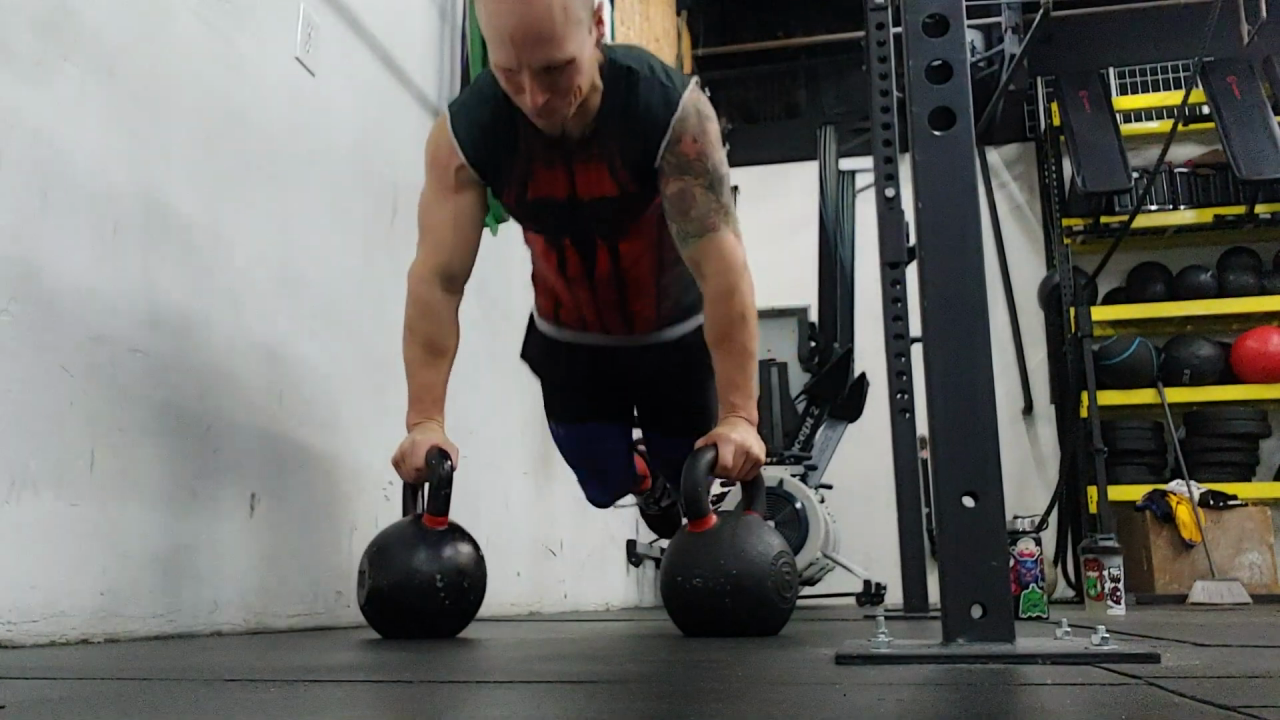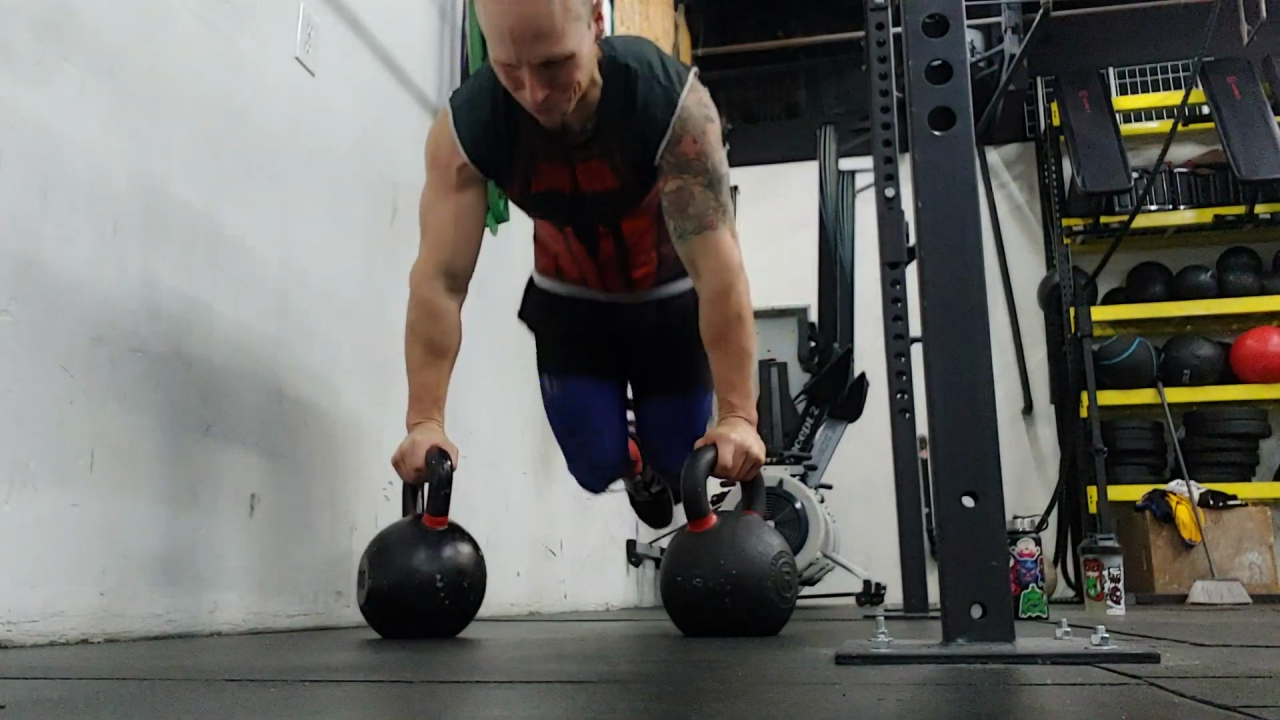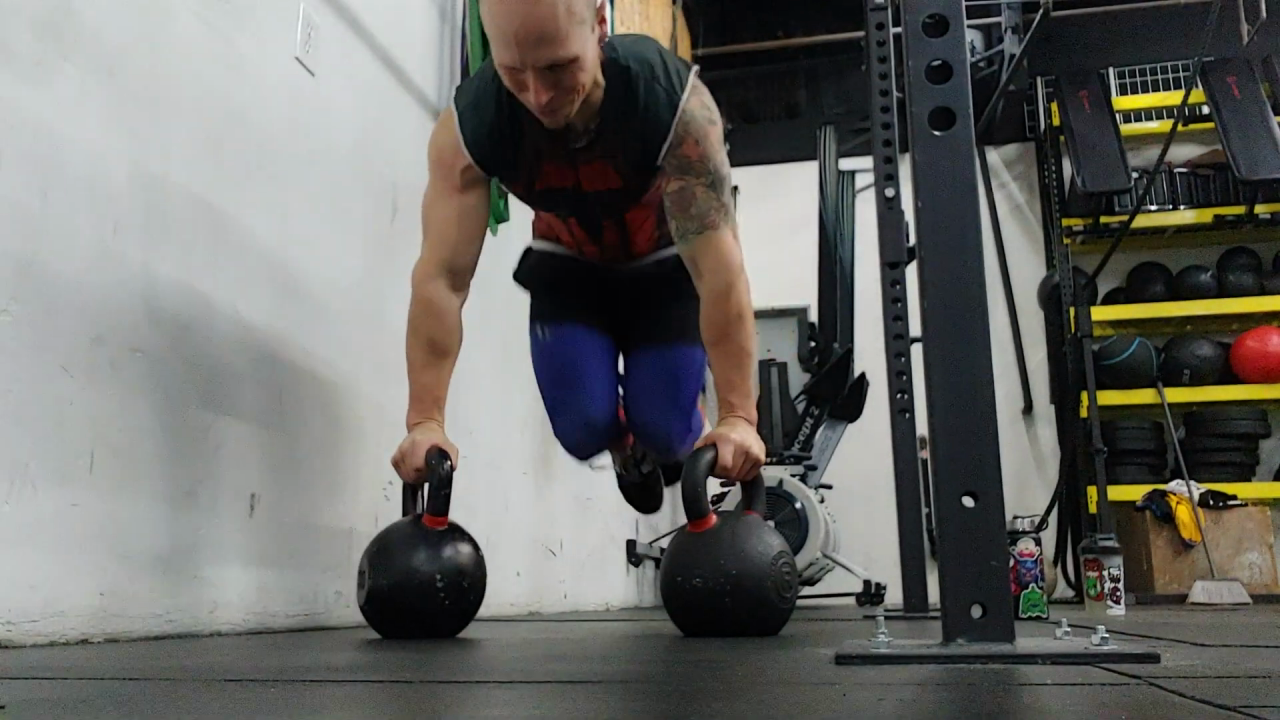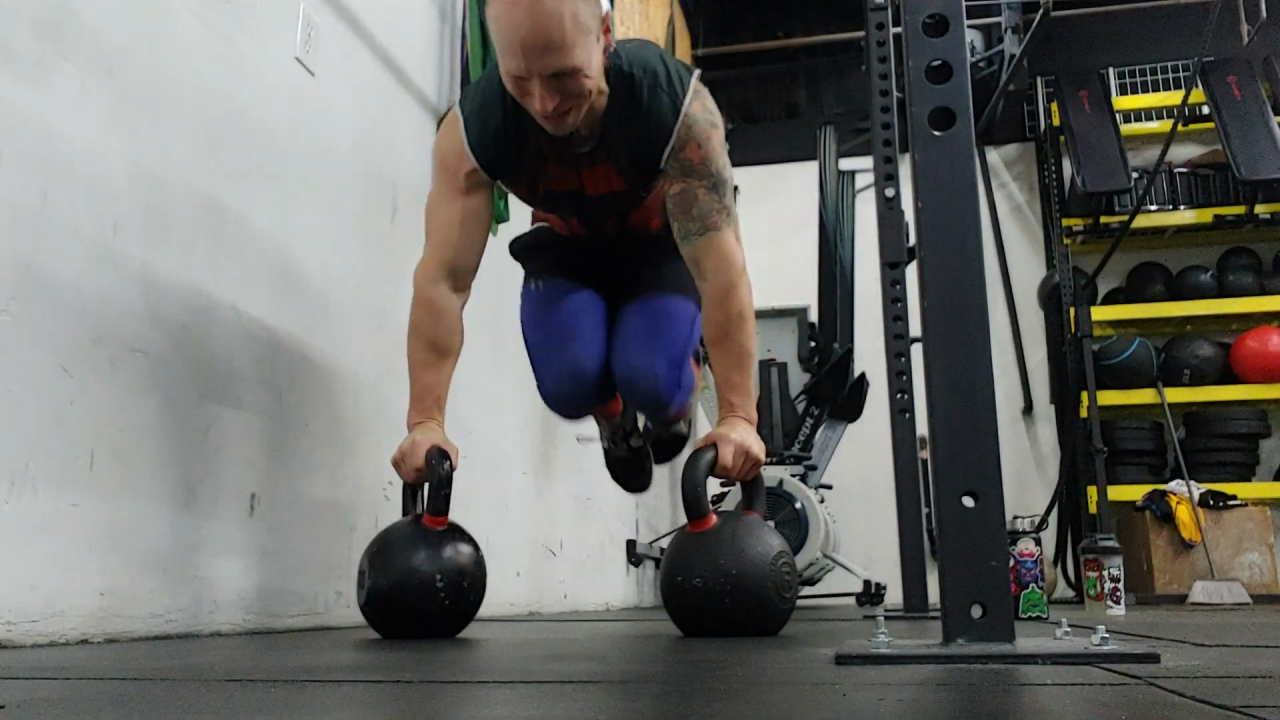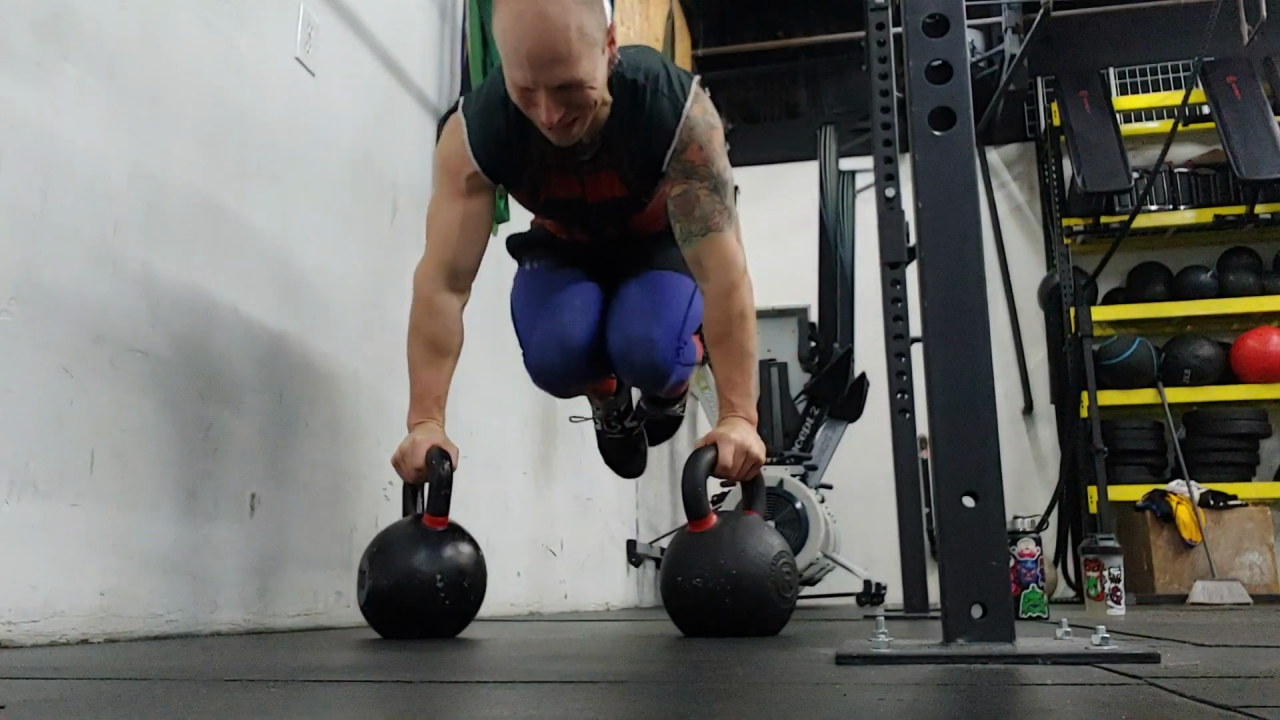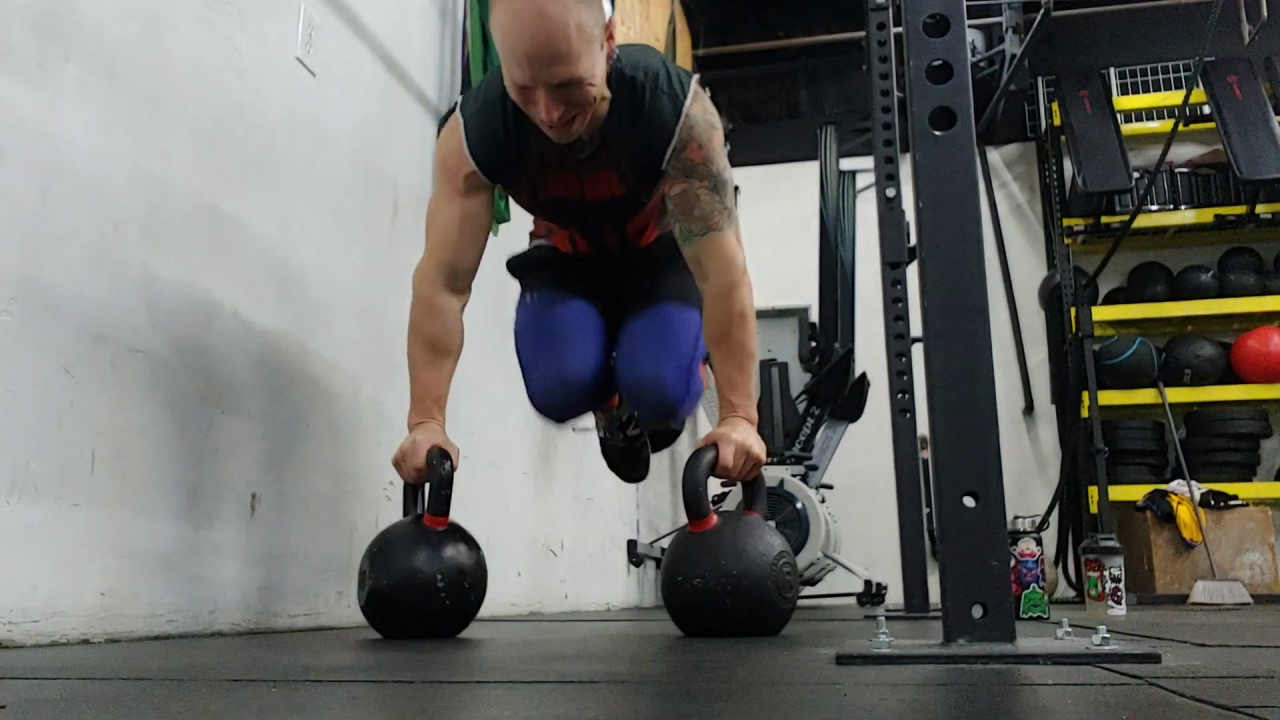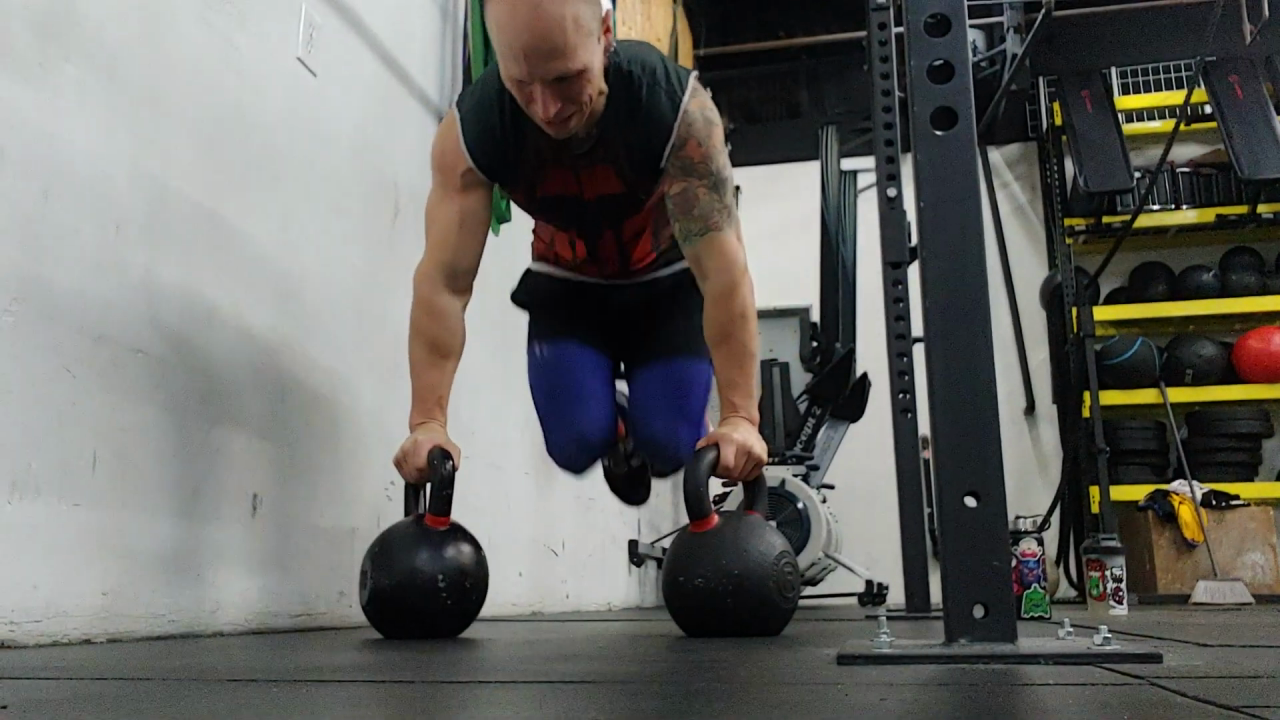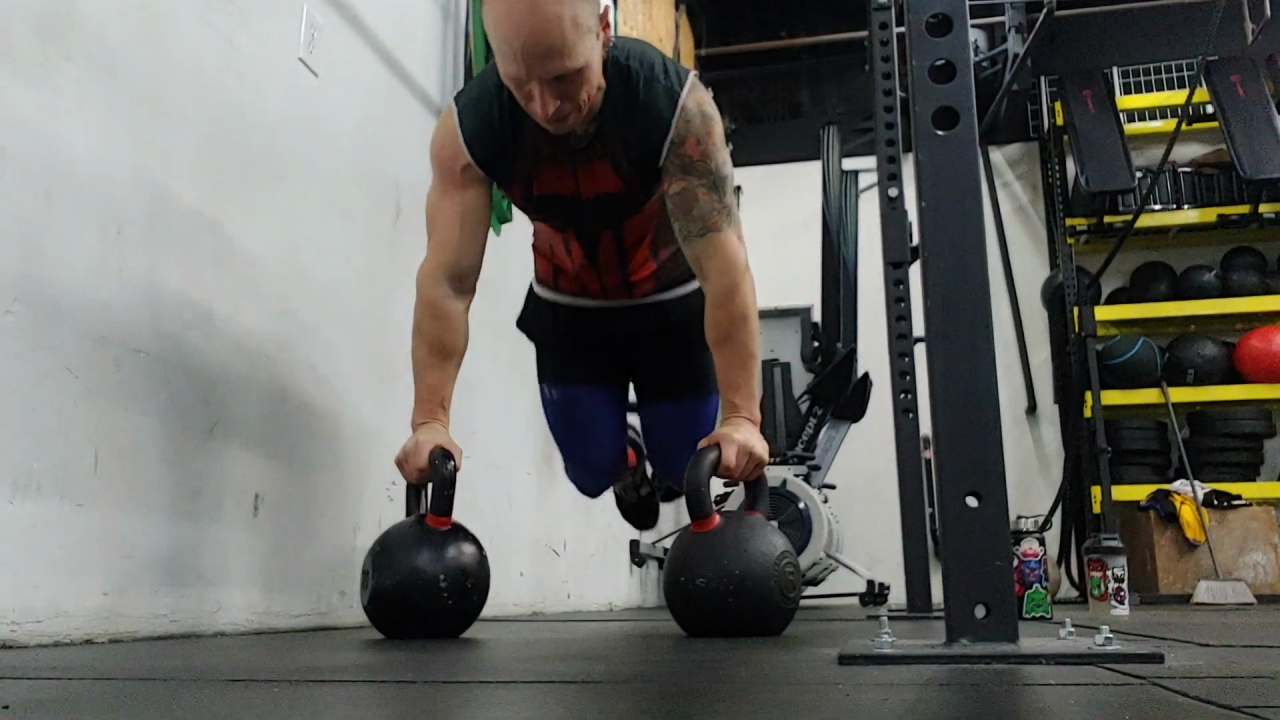
dt=0.1s
person 1, frame 1
left shoulder: (669, 106)
right shoulder: (465, 130)
left elbow: (723, 268)
right elbow: (438, 281)
left wrist: (740, 417)
right wrist: (425, 421)
left hip: (673, 333)
right hip: (566, 339)
left knee: (689, 478)
right knee: (604, 487)
left ankle: (671, 484)
right ankle: (642, 482)
person 1, frame 2
left shoulder: (670, 98)
right shoulder: (465, 124)
left elbow: (716, 266)
right elbow: (441, 279)
left wrist: (737, 418)
right wrist: (424, 422)
left hip: (667, 293)
right hip: (568, 297)
left knee: (675, 463)
right knee: (596, 467)
left ankle: (665, 464)
right ankle: (635, 466)
person 1, frame 3
left shoulder: (672, 98)
right shoulder: (469, 123)
left elbow: (718, 266)
right elbow: (443, 276)
left wrist: (738, 417)
right wrist: (424, 422)
left hip: (663, 263)
right hip: (565, 263)
left knee: (666, 433)
right knee: (584, 429)
left ankle: (662, 442)
right ankle: (627, 444)
person 1, frame 4
left shoulder: (675, 101)
right shoulder: (473, 126)
left elbow: (720, 268)
right elbow: (445, 278)
left wrist: (738, 418)
right wrist: (425, 423)
left hip: (661, 244)
right hip: (565, 245)
left knee: (652, 379)
right knee: (565, 381)
left ankle: (670, 410)
right ankle: (610, 410)
person 1, frame 5
left shoulder: (675, 106)
right shoulder: (476, 130)
left elbow: (722, 269)
right elbow: (445, 280)
left wrist: (739, 417)
right wrist: (425, 423)
left hip: (659, 242)
right hip: (564, 245)
left knee: (646, 350)
right knee: (556, 354)
left ankle: (667, 389)
right ankle: (608, 399)
person 1, frame 6
left shoulder: (675, 104)
right shoulder: (474, 129)
left elbow: (721, 268)
right elbow: (444, 280)
left wrist: (738, 417)
right wrist: (426, 421)
left hip: (660, 256)
right hip: (564, 261)
left knee: (659, 389)
right knee: (559, 386)
right ankle: (610, 403)
person 1, frame 7
left shoulder: (674, 103)
right shoulder: (471, 127)
left elbow: (721, 268)
right elbow: (445, 281)
left wrist: (740, 418)
right wrist: (427, 422)
left hip: (665, 278)
right hip: (566, 283)
left knee: (670, 446)
right knee: (578, 446)
left ankle: (648, 444)
right ankle: (617, 435)
person 1, frame 8
left shoulder: (674, 103)
right shoulder: (468, 126)
left elbow: (723, 266)
right elbow: (449, 281)
left wrist: (741, 416)
right wrist: (430, 420)
left hip: (670, 300)
right hip: (567, 308)
left knee: (685, 468)
right knee: (594, 472)
left ankle: (661, 466)
right ankle: (628, 465)
